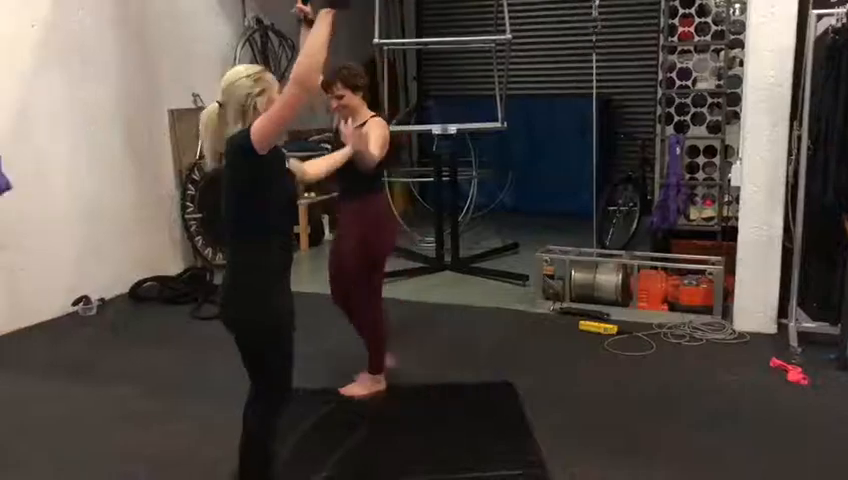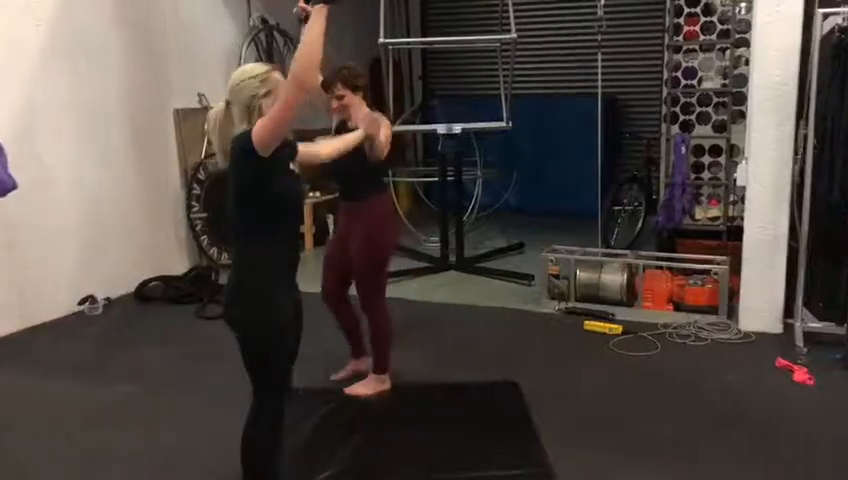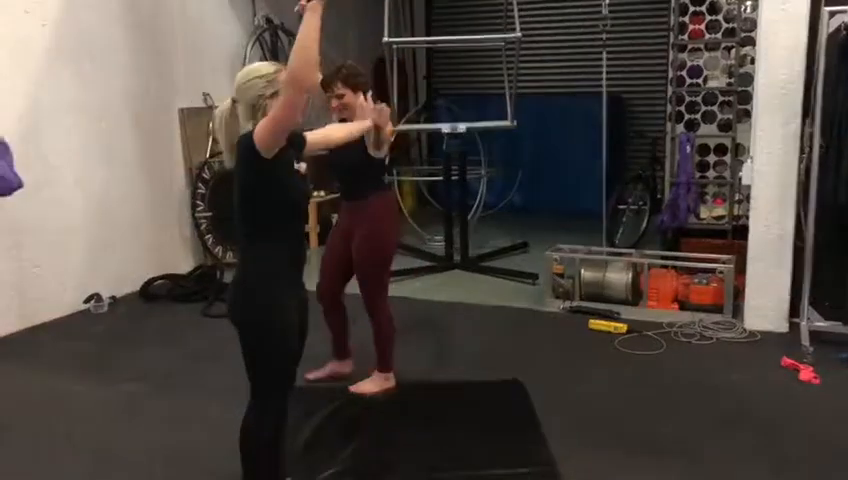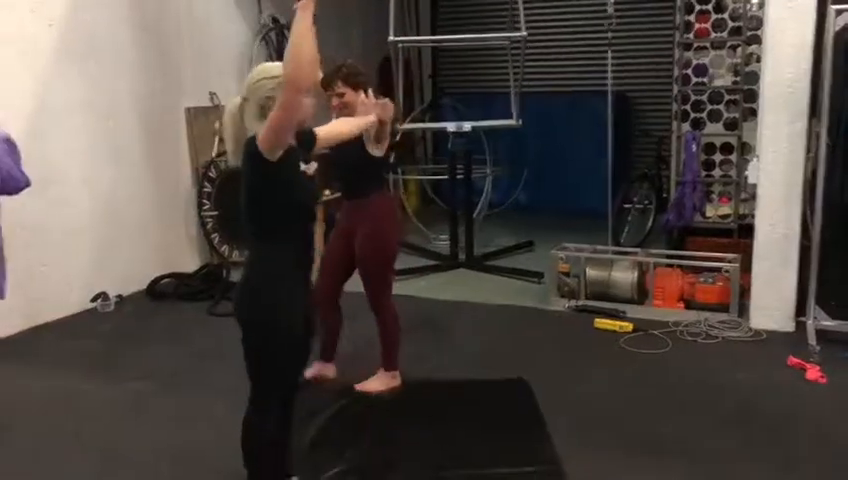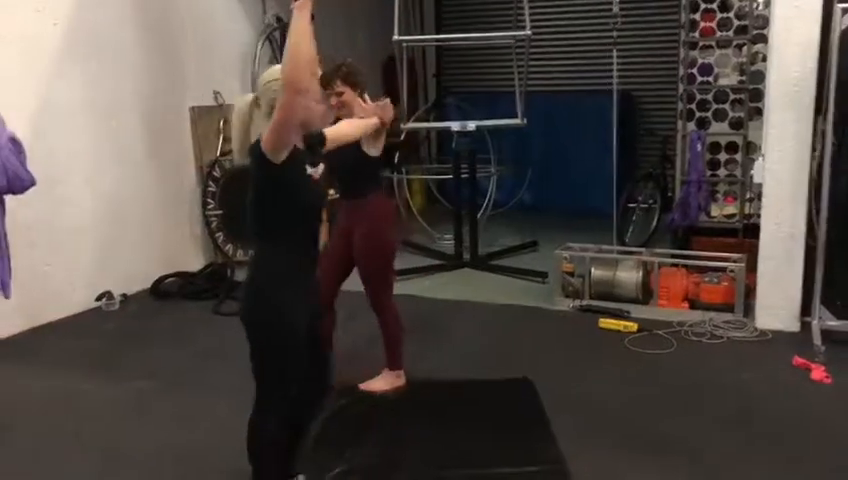
dt=0.1s
person 1, frame 1
left shoulder: (261, 155)
right shoulder: (248, 148)
left elbow: (300, 173)
right elbow: (304, 84)
left wrist: (346, 154)
left hip: (270, 289)
right hip: (253, 295)
left knee: (269, 393)
right knee: (270, 396)
person 1, frame 2
left shoulder: (275, 150)
right shoulder: (251, 148)
left elbow: (320, 150)
right elbow: (301, 82)
left wrist: (361, 134)
left hip: (276, 289)
right hip: (257, 295)
left knee: (274, 394)
right knee: (268, 399)
person 1, frame 3
left shoulder: (286, 145)
right shoulder: (257, 149)
left elbow: (330, 134)
right elbow: (300, 81)
left wrist: (366, 123)
left hip: (287, 289)
right hip: (261, 295)
left knee: (279, 392)
right knee: (266, 398)
person 1, frame 4
left shoulder: (296, 143)
right shoulder: (264, 150)
left elbow: (339, 127)
right elbow: (298, 82)
left wrist: (372, 119)
left hip: (295, 289)
right hip: (267, 295)
left knee: (286, 392)
right knee: (267, 398)
person 1, frame 5
left shoulder: (308, 145)
right shoulder: (272, 154)
left elbow: (347, 128)
right elbow: (295, 85)
left wrist: (376, 120)
left hip: (304, 290)
right hip: (272, 298)
left knee: (313, 389)
right knee: (274, 400)
person 2, frame 1
left shoulder: (375, 126)
right shoulder: (343, 123)
left elbow: (371, 159)
left wrist: (360, 148)
left hip: (371, 217)
right hip: (348, 215)
left knee: (366, 297)
right knee: (343, 294)
left ankle: (375, 376)
right ankle: (380, 354)
person 2, frame 2
left shoulder: (377, 124)
right shoulder: (339, 121)
left elbow: (377, 152)
left wrist: (370, 135)
left hip: (374, 216)
right hip: (348, 214)
left knee: (371, 297)
right knee: (331, 293)
left ankle: (380, 375)
right ankle: (360, 357)
person 2, frame 3
left shoulder: (372, 126)
right shoulder: (339, 120)
left elbow: (381, 138)
left wrist: (381, 128)
left hip: (376, 216)
right hip: (348, 215)
left knee: (374, 298)
right knee: (327, 291)
left ankle: (385, 374)
right ankle: (341, 360)
person 2, frame 4
left shoulder: (372, 124)
right shoulder: (339, 119)
left elbow: (381, 132)
left wrist: (383, 120)
left hip: (376, 214)
right hip: (348, 213)
left knee: (378, 296)
right knee: (324, 290)
left ankle: (390, 372)
right ankle: (326, 362)
person 2, frame 5
right shoulder: (335, 121)
left elbow: (373, 126)
left hip: (373, 214)
right hip: (346, 213)
left knee: (379, 296)
right knee: (322, 290)
left ankle: (395, 372)
